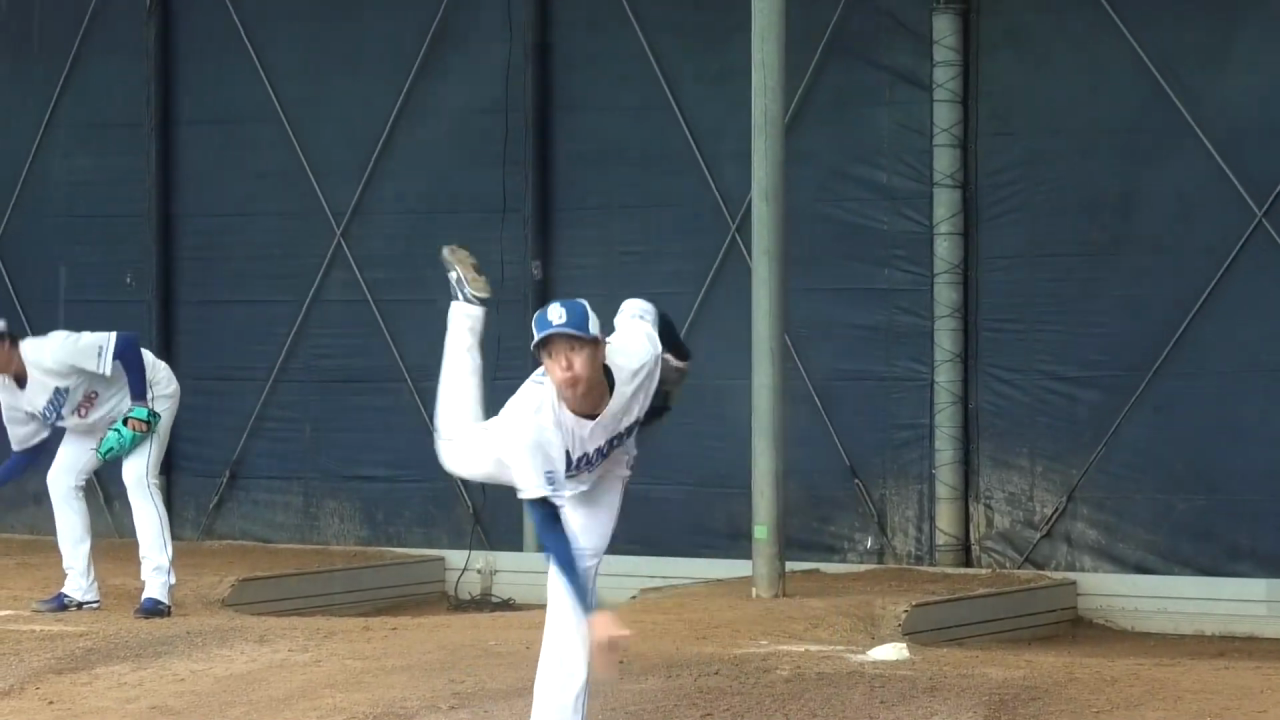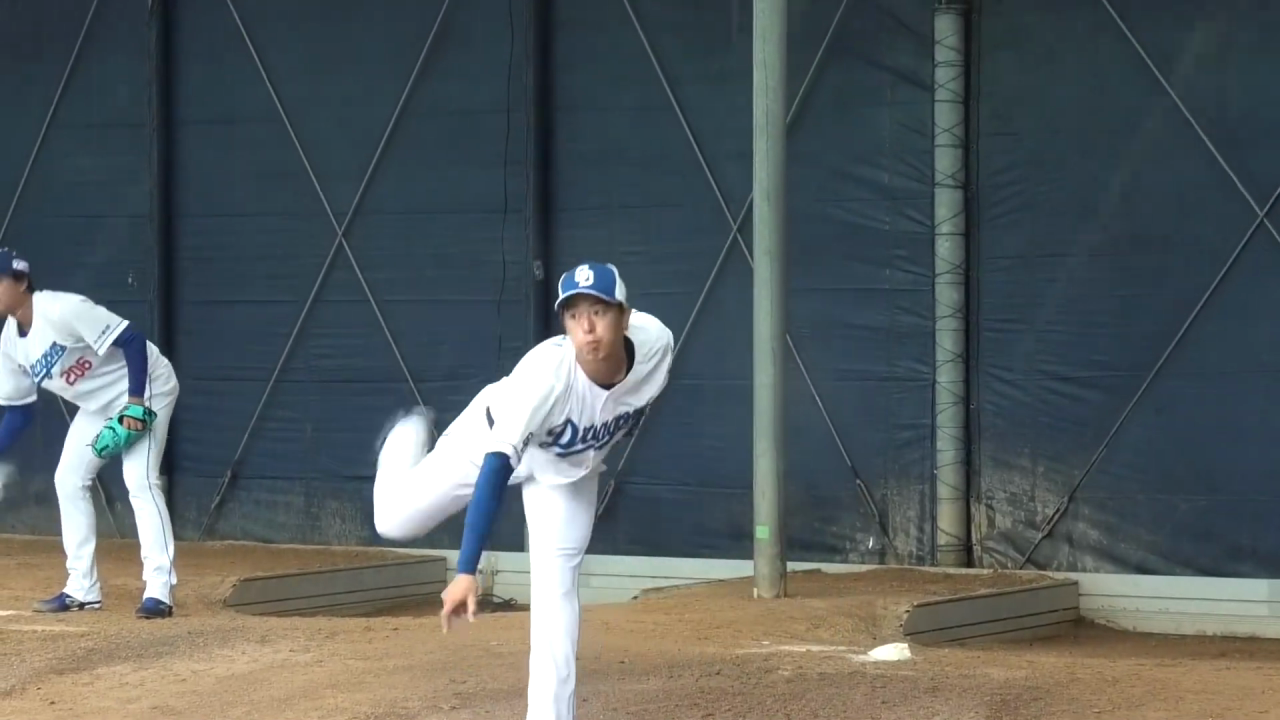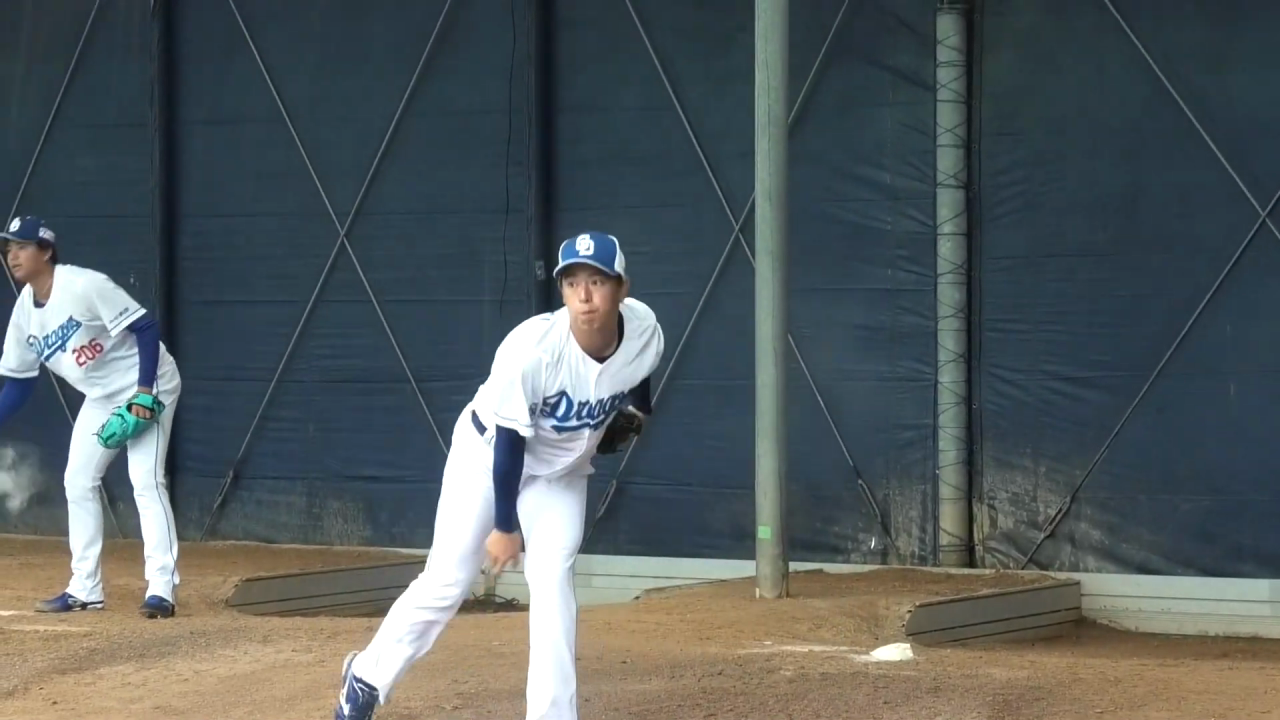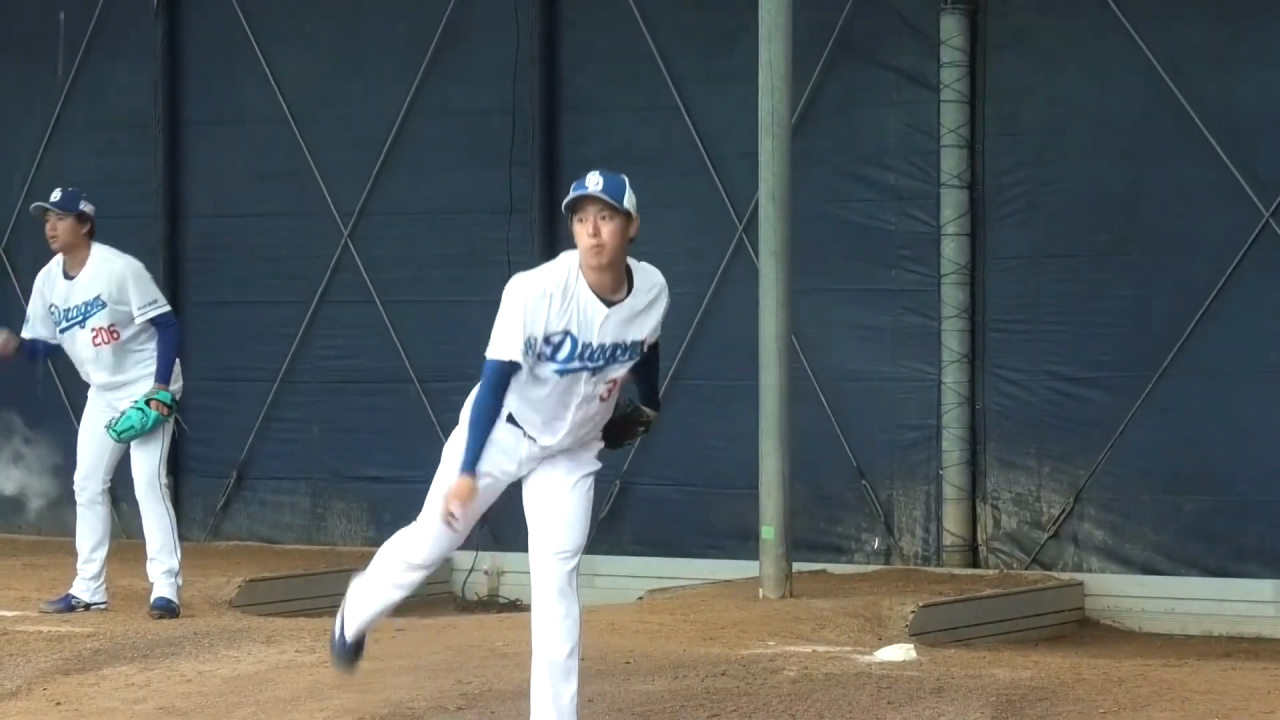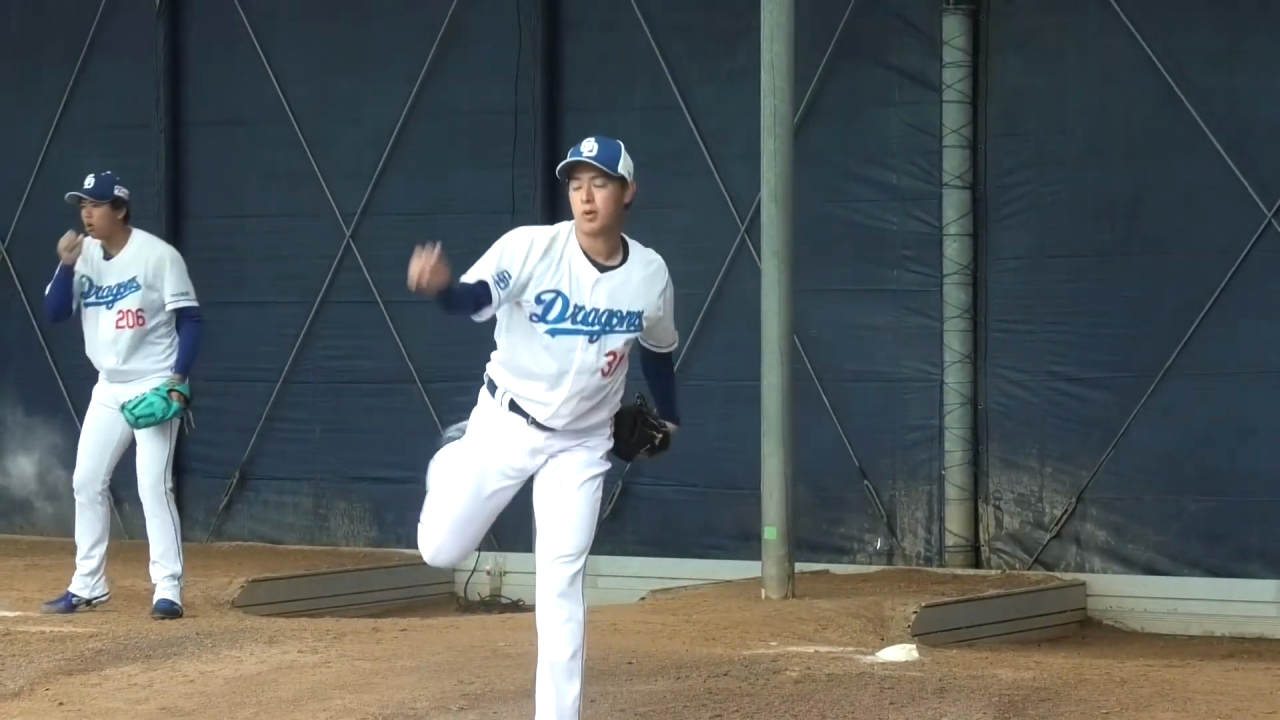
dt=0.2s
person 1, frame 1
left shoulder: (639, 355)
right shoulder: (532, 415)
left elbow: (641, 311)
right elbow: (548, 525)
left wrist: (677, 358)
right wrist: (592, 612)
left hip: (602, 470)
left knee: (571, 590)
right knee: (452, 447)
right ankle: (469, 299)
person 1, frame 2
left shoulder: (657, 343)
right shoulder: (542, 372)
right elbow: (495, 469)
right wrist: (466, 570)
left hip: (573, 469)
right hip: (494, 439)
left knee: (556, 588)
right knee: (394, 517)
right ankle: (410, 436)
person 1, frame 3
left shoulder: (645, 331)
right shoulder: (530, 347)
right elbow: (509, 440)
left wrist: (636, 409)
right wrist: (504, 525)
left hip: (562, 469)
right hip: (492, 442)
left knee: (554, 590)
right knee: (445, 587)
right ankle: (366, 679)
person 1, frame 4
left shoulder: (653, 289)
right shoulder: (536, 288)
right elbow: (497, 377)
left wrist: (648, 402)
right wrist: (467, 470)
left hip: (572, 452)
right hip: (501, 432)
left knee: (556, 584)
right knee: (425, 544)
right ankle: (355, 615)
person 1, frame 5
left shoulder: (651, 273)
right shoulder: (531, 247)
left elbow: (658, 351)
right elbow: (474, 300)
left wrist: (668, 417)
right wrist: (439, 284)
left hip: (583, 445)
right hip: (506, 425)
left knee: (561, 582)
right knee: (441, 550)
right ankle: (452, 461)
person 2, frame 1
left shoulder: (51, 353)
left elbow: (126, 343)
right elbow: (27, 451)
left wrist: (140, 406)
left hip: (148, 389)
right hip: (103, 410)
left knee: (138, 476)
right knee: (61, 481)
left ankle: (158, 591)
right ankle: (80, 588)
person 2, frame 2
left shoulder: (61, 310)
left elbow: (132, 338)
left wrist: (136, 402)
left hip: (146, 388)
right hip: (100, 401)
left knee: (139, 480)
right knee: (68, 481)
left ankle: (159, 591)
right ankle: (82, 589)
person 2, frame 3
left shoulder: (84, 285)
left elbow: (145, 327)
left wrist: (144, 392)
left hip: (148, 384)
right hip: (102, 396)
left knee: (146, 481)
right knee: (78, 482)
left ankle: (162, 588)
right ankle: (85, 589)
person 2, frame 4
left shoulder: (119, 267)
right shoulder: (48, 279)
left elbow: (167, 325)
right elbow: (41, 345)
left wrist: (161, 387)
left hip: (149, 387)
right hip: (103, 393)
left knee: (148, 482)
right knee: (87, 485)
left ankle: (166, 589)
right ankle: (89, 589)
person 2, frame 5
left shoulder: (159, 254)
right shoulder: (82, 255)
left elbow: (190, 320)
right elbow: (55, 312)
left wrist: (180, 378)
right wrist: (65, 266)
left hip: (156, 384)
right hip: (109, 387)
left knee: (152, 484)
right knee: (87, 480)
left ankle: (168, 589)
right ankle: (88, 585)
